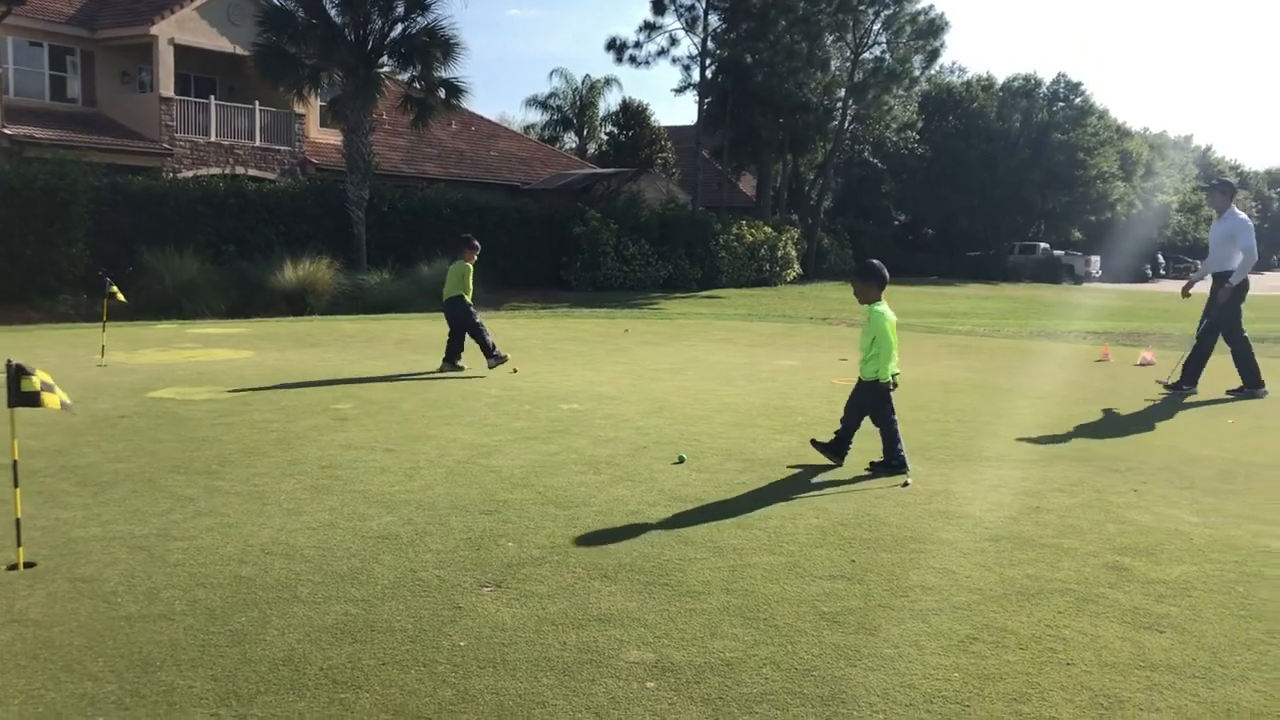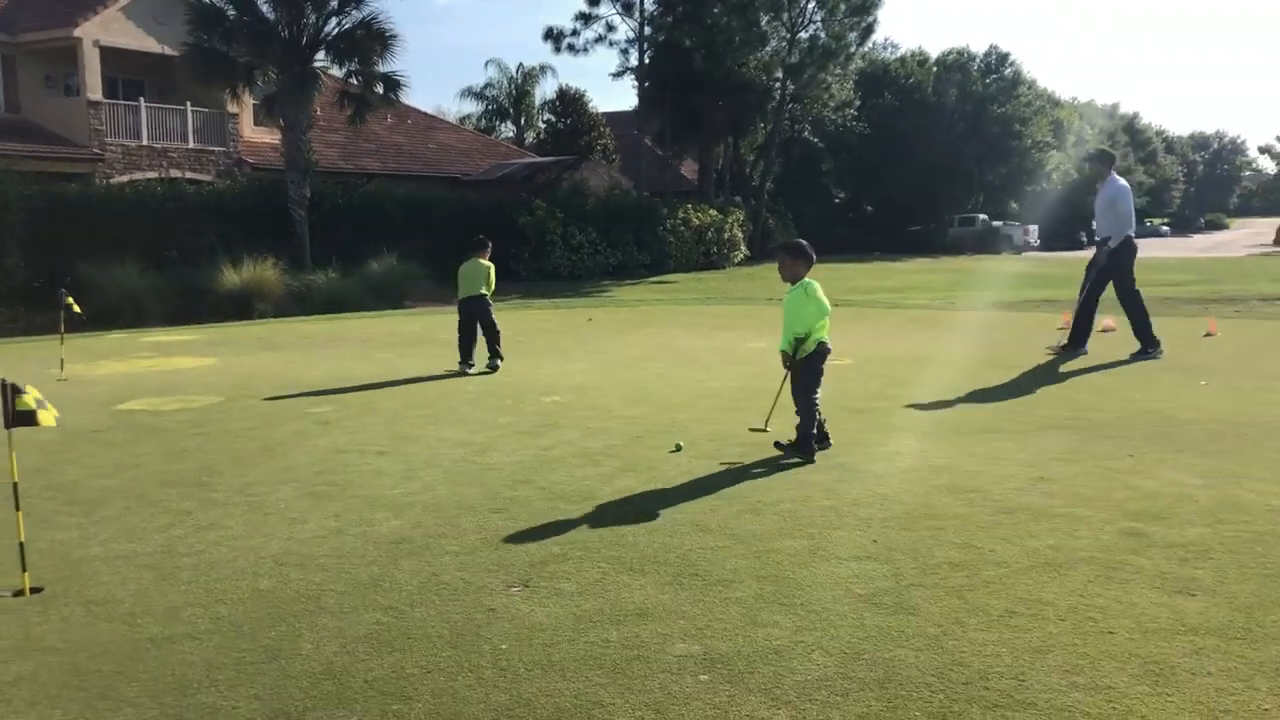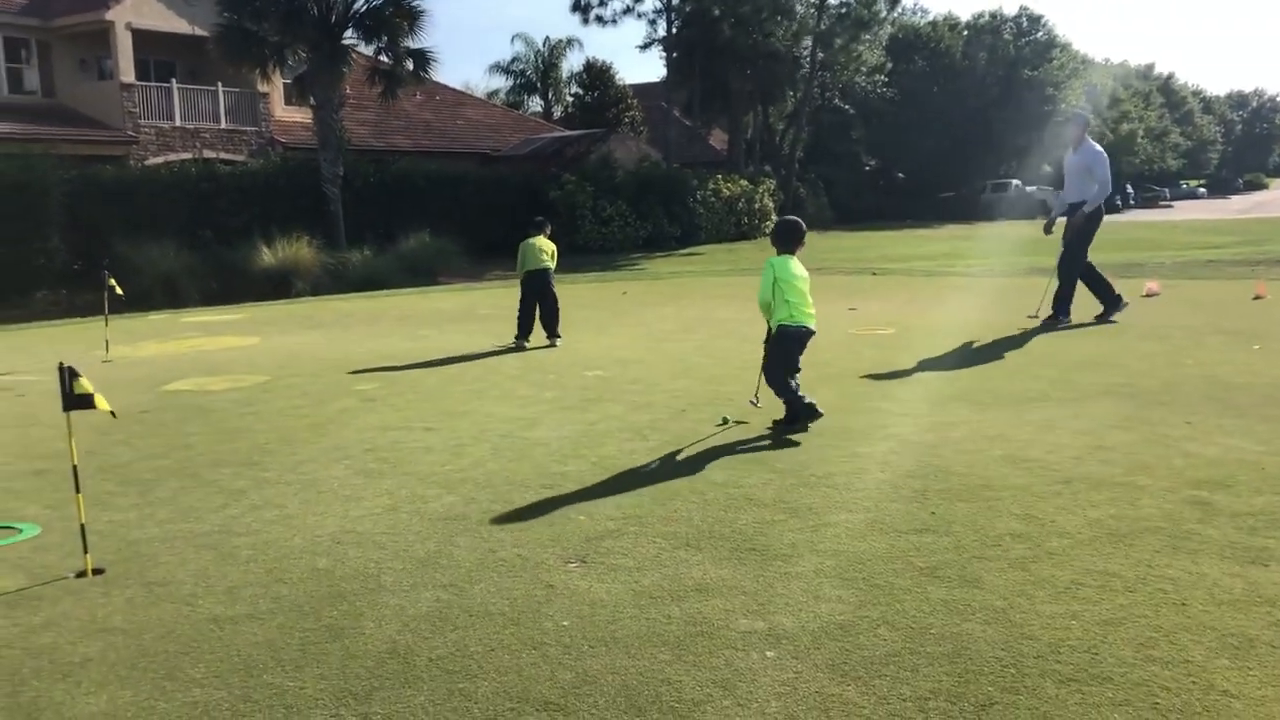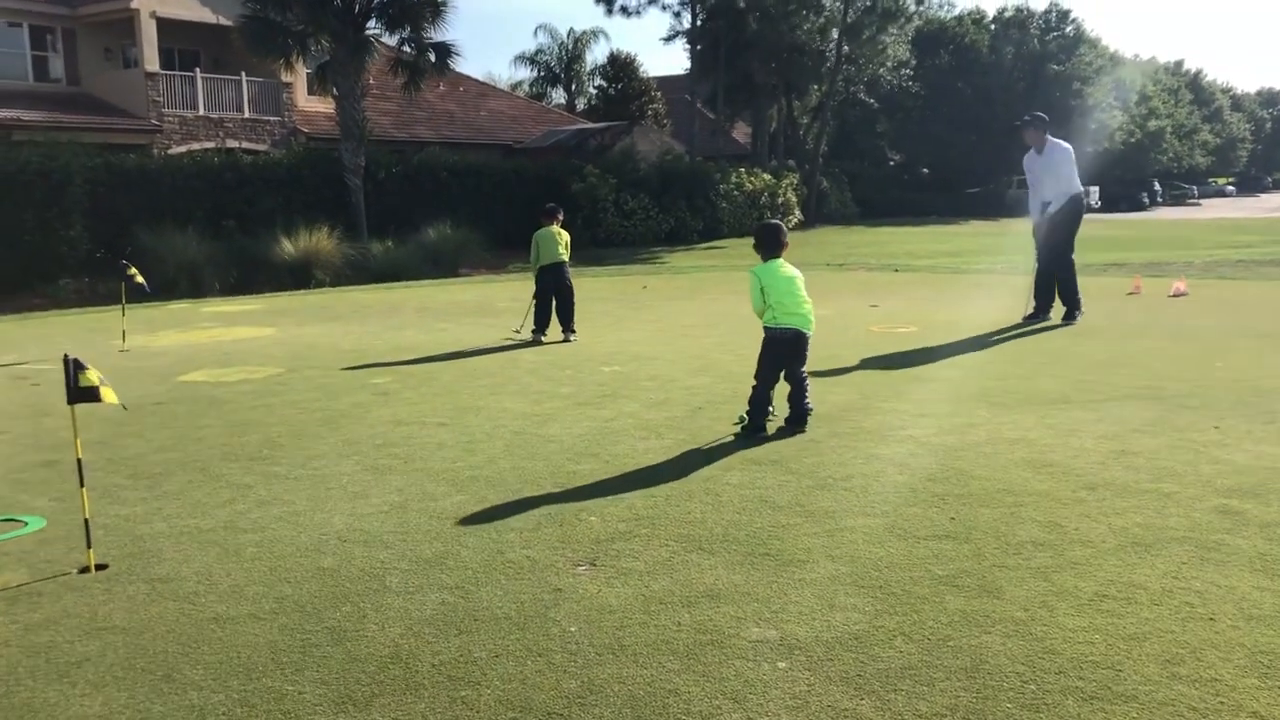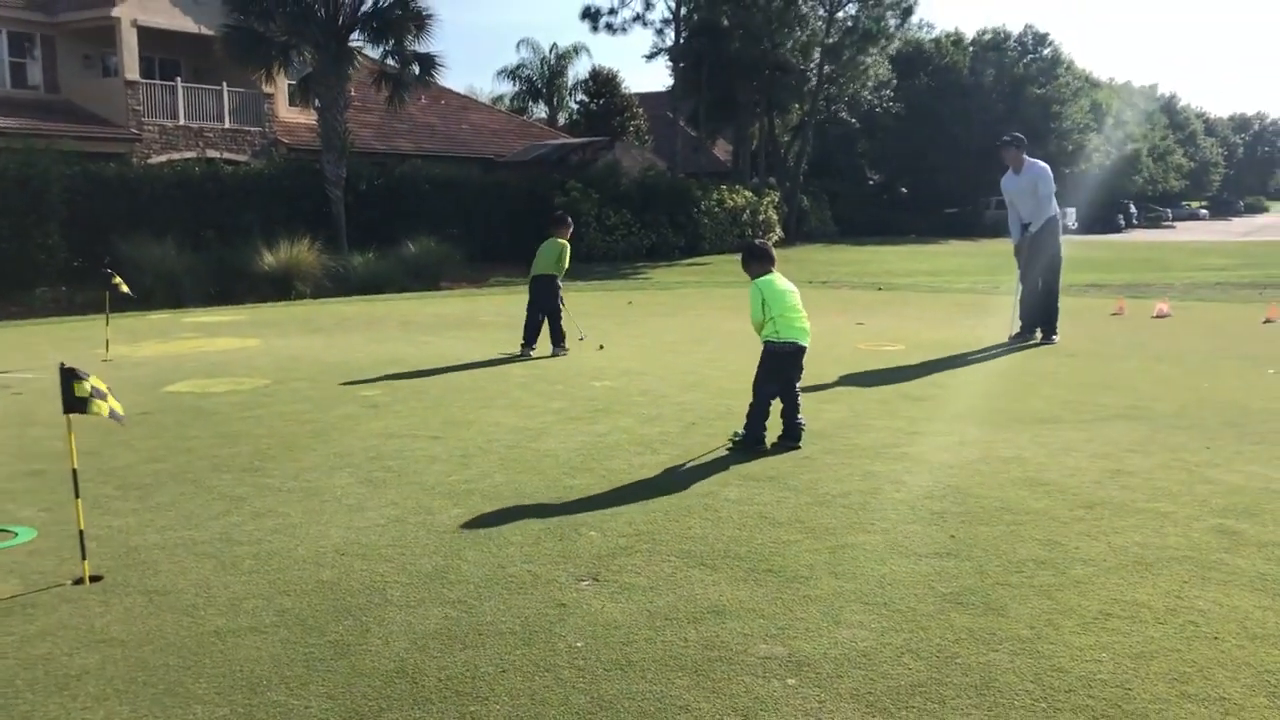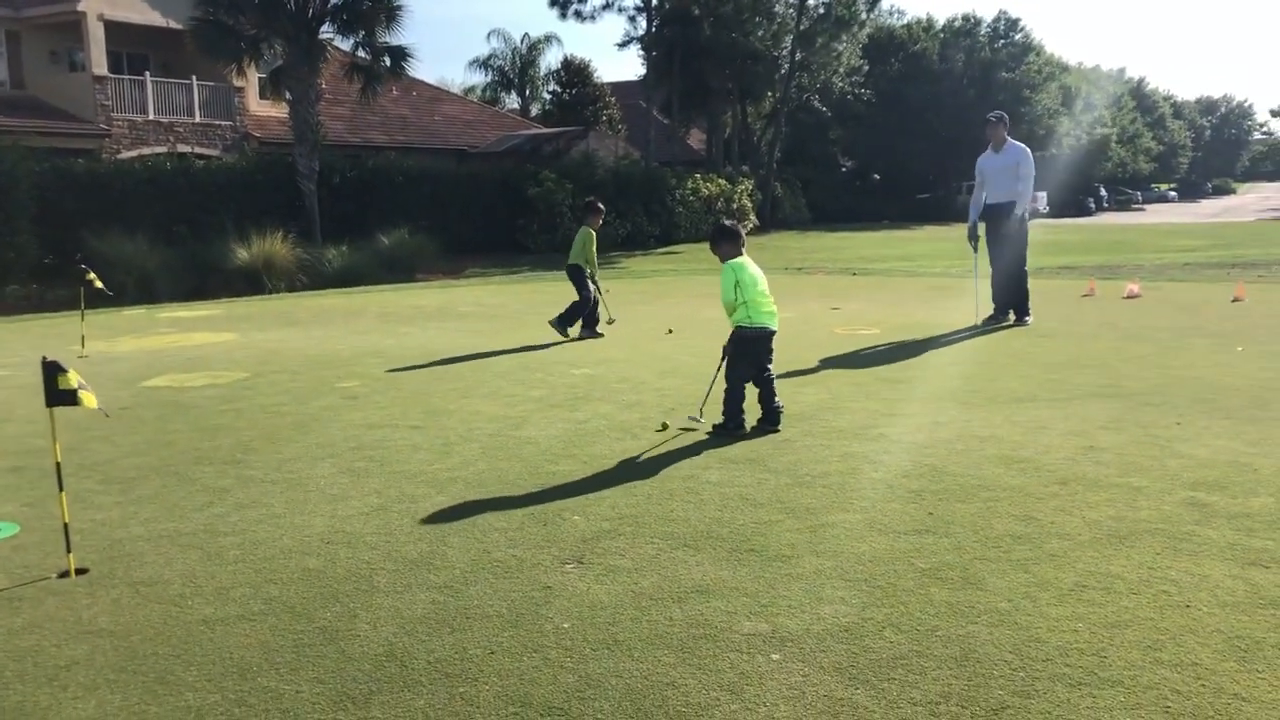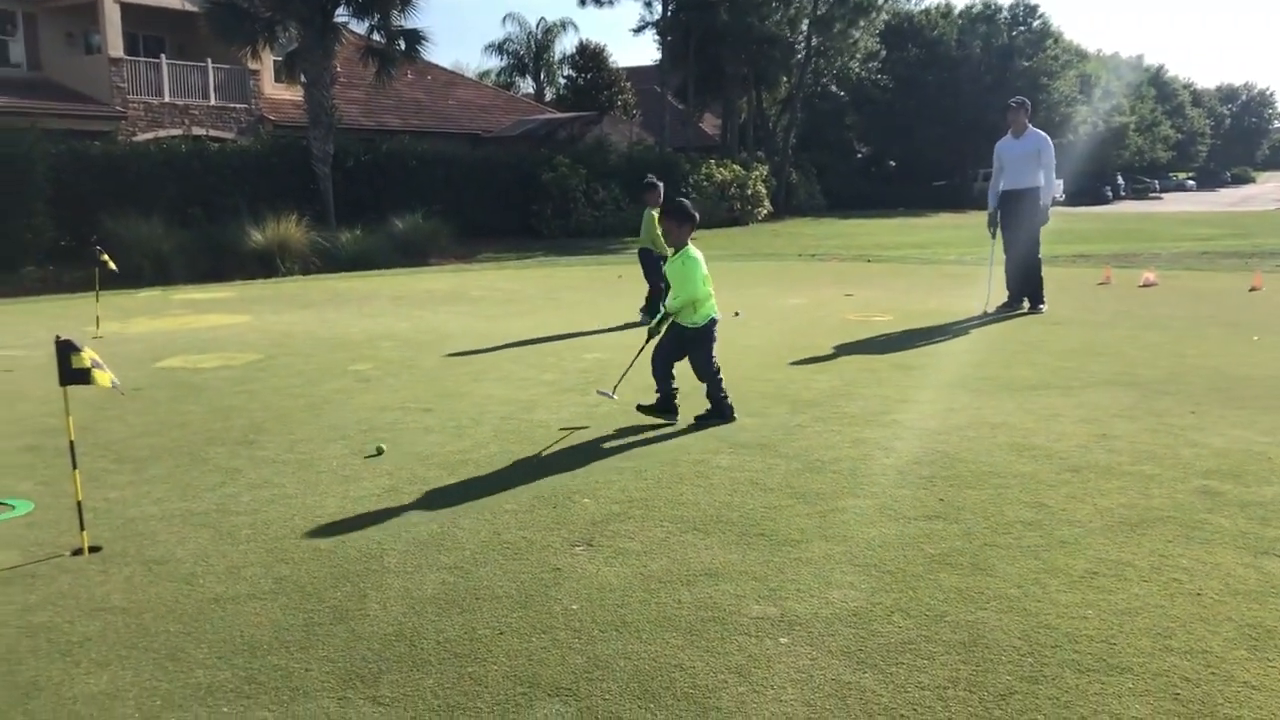
dt=0.7s
person 1, frame 1
left shoulder: (877, 314)
right shoulder: (884, 311)
left elbow: (887, 347)
right elbow: (890, 345)
left wrist: (885, 377)
right wrist: (892, 373)
left hip: (875, 378)
right hip: (870, 377)
left knee: (885, 420)
right knee: (852, 412)
left ankle: (896, 462)
right ankle: (837, 448)
person 1, frame 2
left shoulder: (809, 286)
right shoulder: (790, 293)
left elbow: (824, 309)
left wrist: (802, 334)
right wrist: (785, 349)
left hip: (813, 350)
right hip: (798, 354)
left knee: (806, 397)
right knee: (803, 398)
left ankle: (805, 444)
right ankle: (818, 437)
person 1, frame 3
left shoulder: (772, 264)
right shoulder: (801, 269)
left elbow: (766, 298)
left wrist: (770, 320)
right wrist: (774, 324)
left hip: (787, 326)
right hip: (805, 326)
left knee: (773, 371)
right knee: (787, 371)
left ankle: (802, 409)
right ankle: (795, 417)
person 1, frame 4
left shoulder: (758, 273)
right shoulder: (795, 272)
left elbow: (759, 307)
right elbow: (798, 301)
left hip: (778, 331)
right hip: (803, 329)
left knee: (765, 379)
right knee: (797, 376)
left ankle: (756, 424)
right ankle: (798, 419)
person 1, frame 5
left shoulder: (759, 285)
right shoulder: (788, 285)
left elbow: (757, 319)
right elbow: (792, 315)
left wrist: (765, 335)
left hip: (778, 344)
right hip: (799, 342)
left knee: (762, 391)
right knee: (790, 390)
left ankle: (754, 438)
right ankle: (792, 435)
person 1, frame 6
left shoulder: (730, 267)
right shoulder: (753, 267)
left elbow: (729, 301)
left wrist: (733, 318)
right wrist: (732, 339)
left hip: (748, 329)
right hip: (768, 326)
left knee: (735, 377)
right knee: (763, 374)
left ankle: (733, 423)
right ankle: (771, 418)
person 1, frame 7
left shoulder: (691, 259)
right shoulder: (674, 258)
left elbow: (692, 294)
left wrist: (668, 309)
right wrist: (660, 322)
left hip: (700, 323)
right hip: (682, 321)
left knee: (705, 369)
right knee: (660, 358)
left ankle: (722, 410)
right ankle: (666, 405)
person 2, frame 1
left shoulder: (1240, 221)
right shoulder: (1219, 221)
left elbow: (1250, 257)
left wrist: (1230, 285)
right wrist: (1194, 279)
left hip: (1232, 283)
right hip: (1223, 282)
left knee: (1207, 332)
right knee: (1233, 334)
left ankle: (1188, 381)
right ankle: (1253, 384)
person 2, frame 2
left shoulder: (1119, 187)
right shoulder: (1103, 188)
left elbow: (1127, 223)
left wrist: (1108, 249)
left hip: (1119, 247)
right hip: (1107, 248)
left knee: (1127, 295)
right knee: (1088, 294)
left ankle: (1150, 344)
right ankle: (1077, 343)
person 2, frame 3
left shoulder: (1095, 153)
right shoulder: (1070, 154)
left elbow: (1104, 188)
left wrist: (1083, 212)
right wrist: (1054, 216)
left hip: (1088, 212)
right hip: (1075, 212)
left knee: (1069, 262)
right knee: (1079, 262)
left ankle: (1061, 312)
right ankle: (1112, 301)
person 2, frame 4
left shoulder: (1062, 150)
right shoulder: (1028, 159)
left elbow: (1067, 186)
right elbow: (1034, 191)
left wrist: (1048, 215)
right wrist: (1036, 221)
left hip: (1070, 204)
right hip: (1049, 208)
left knee: (1062, 255)
right knee: (1044, 258)
left ankle: (1073, 307)
right ankle: (1042, 308)
person 2, frame 5
left shoulder: (1040, 170)
right shoulder: (1006, 180)
left elbow: (1046, 205)
right elbow: (1013, 212)
left wrist: (1030, 234)
right wrist: (1017, 241)
left hip: (1047, 226)
right hip: (1027, 230)
left knee: (1049, 280)
right knee: (1028, 281)
left ankle: (1050, 330)
right ankle: (1028, 327)
person 2, frame 6
left shoulder: (1020, 152)
right shoulder: (983, 159)
left elbow: (1027, 186)
right elbow: (978, 191)
left wrist: (1017, 214)
right wrist: (972, 222)
left hip: (1014, 212)
right hip: (992, 212)
left knee: (1016, 264)
right knee: (997, 265)
left ankle: (1022, 312)
right ankle: (1001, 310)
person 2, frame 7
left shoulder: (1040, 140)
right shoulder: (1001, 145)
left elbow: (1049, 173)
right elbow: (996, 177)
left wrist: (1046, 204)
right wrist: (992, 209)
left hip: (1030, 198)
right hip: (1008, 200)
left knee: (1030, 250)
right knee: (1012, 252)
left ankle: (1037, 299)
right ankle: (1015, 298)
